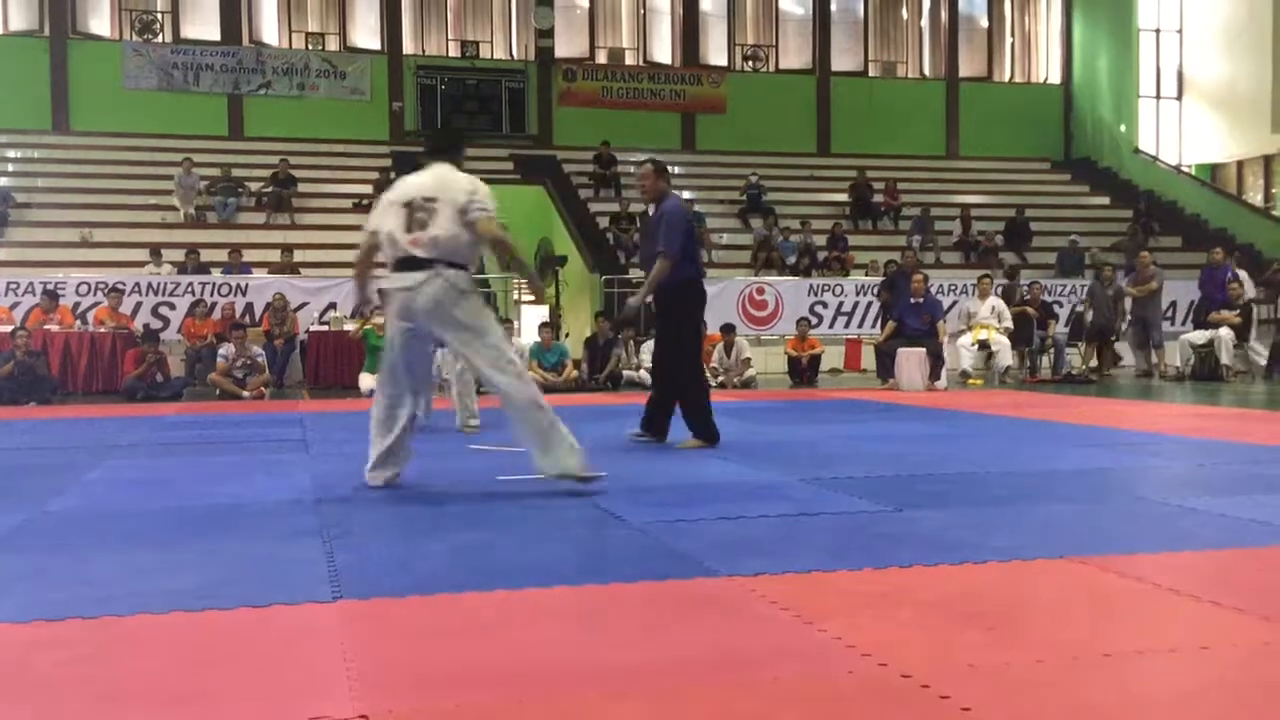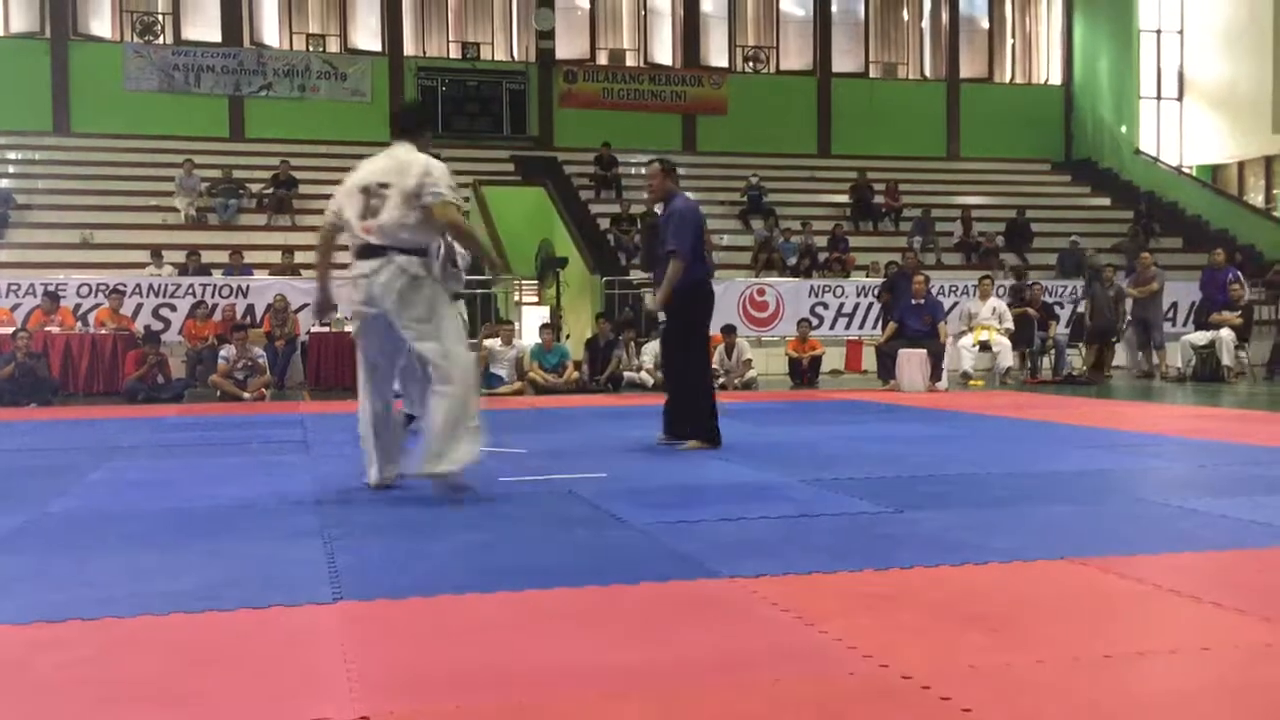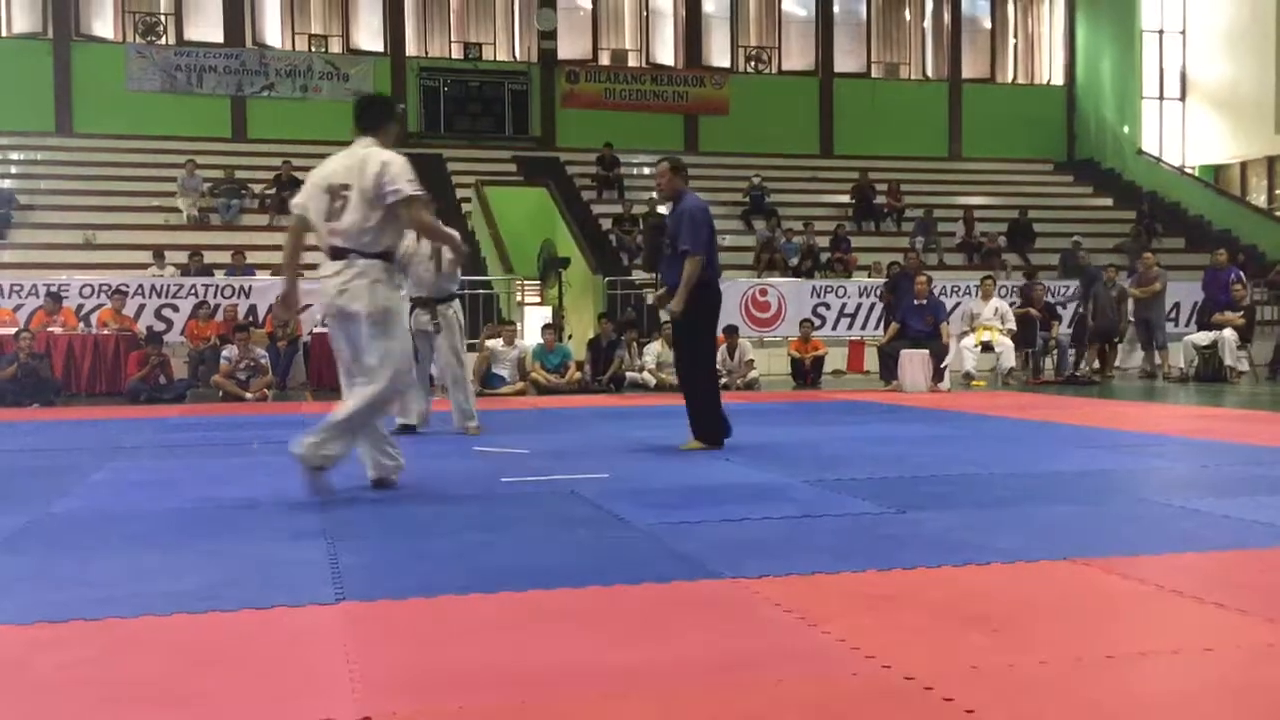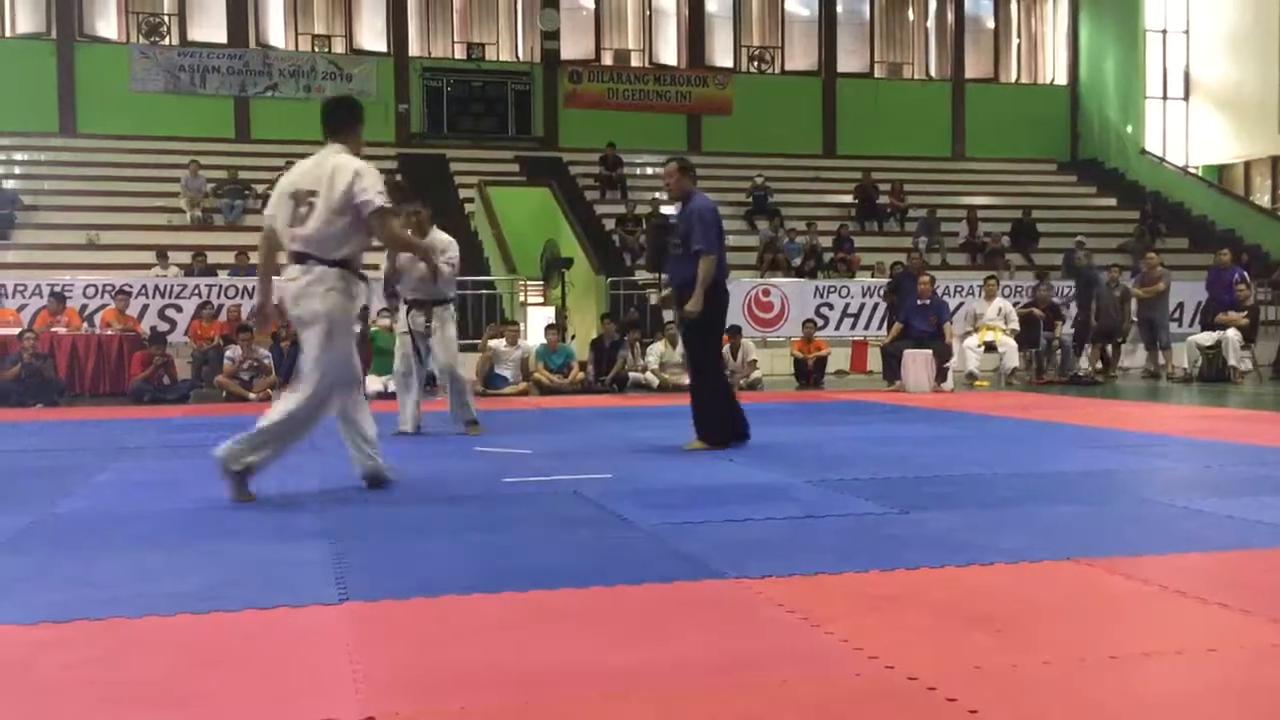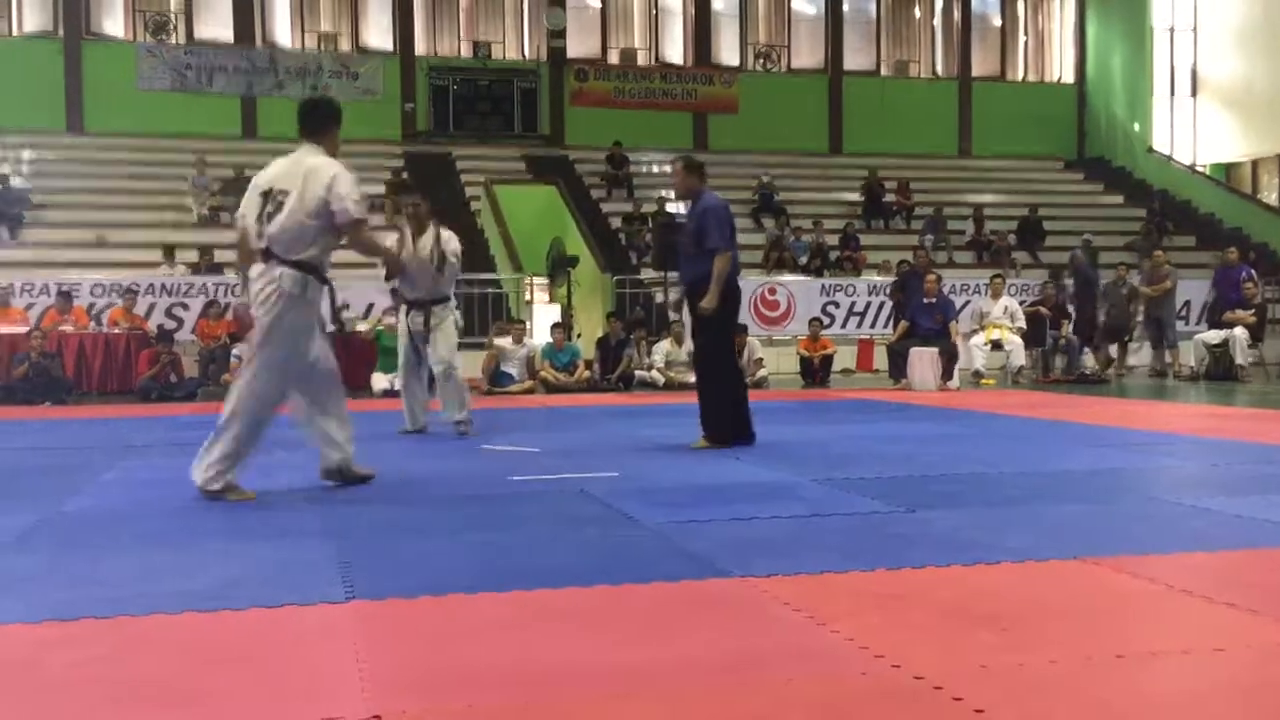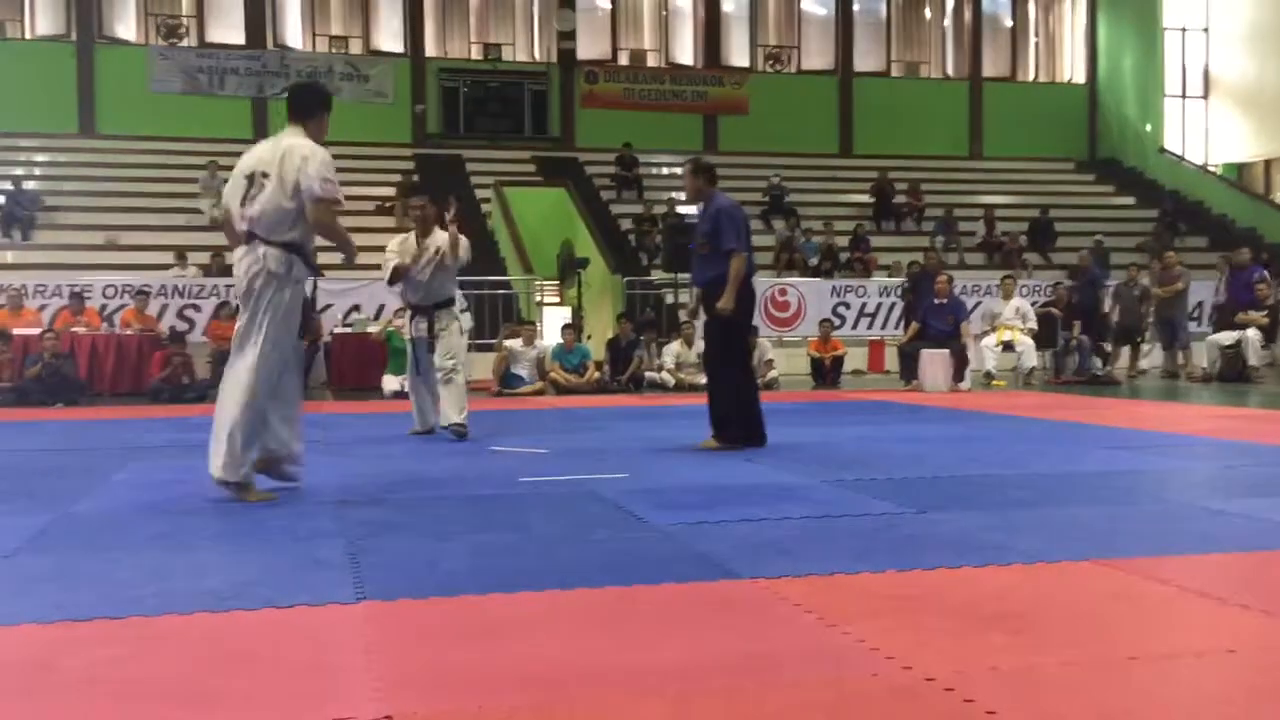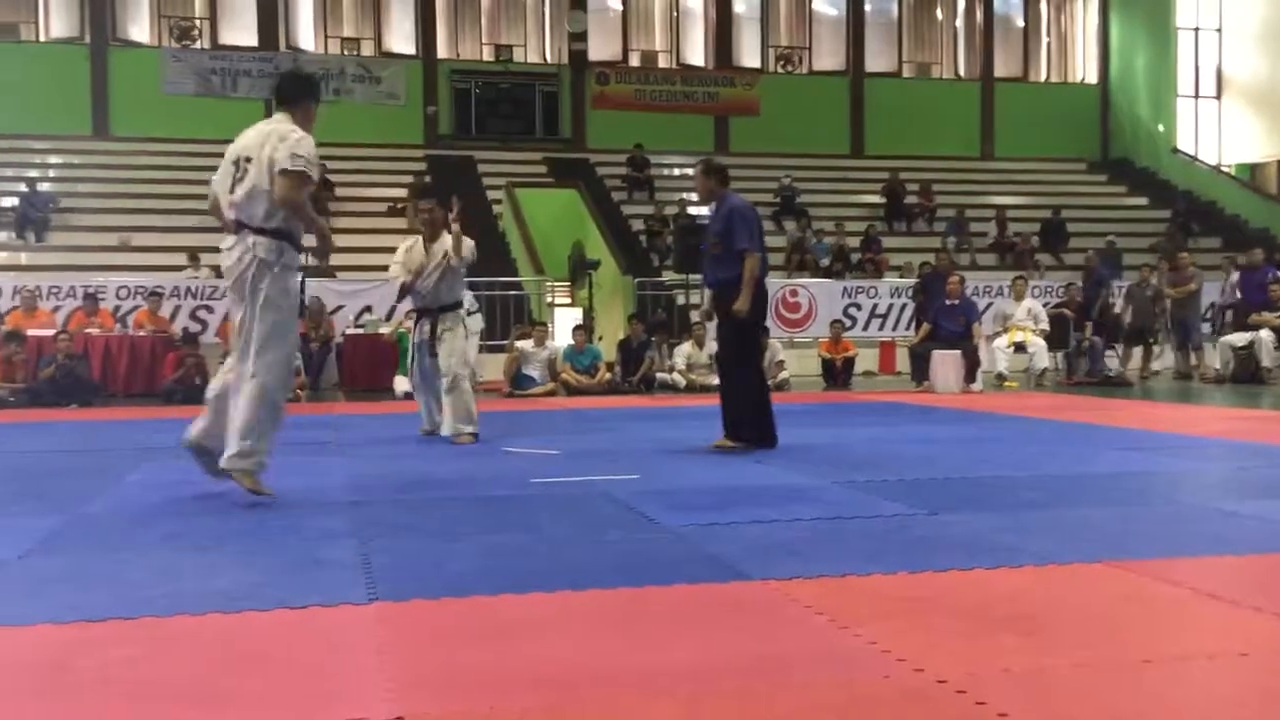
dt=0.1s
person 1, frame 1
left shoulder: (397, 188)
right shoulder: (470, 185)
left elbow: (366, 253)
right elbow: (493, 236)
left wrist: (362, 295)
right wrist: (531, 277)
left hip: (403, 291)
right hip: (449, 287)
left knee: (396, 386)
right knee: (508, 375)
left ankle: (381, 470)
right ankle: (562, 460)
person 1, frame 2
left shoulder: (361, 171)
right shoulder: (428, 167)
left elbow: (328, 235)
right elbow: (448, 220)
left wrist: (323, 290)
right wrist: (484, 251)
left hip: (365, 278)
right hip: (406, 275)
left knee: (375, 381)
right knee: (455, 367)
left ankle: (382, 469)
right ankle: (446, 459)
person 1, frame 3
left shoulder: (325, 169)
right shoulder: (389, 163)
left elbow: (295, 232)
right elbow: (417, 218)
left wrist: (289, 287)
right wrist: (455, 243)
left hip: (336, 278)
right hip: (371, 278)
left knee: (360, 378)
right knee: (391, 375)
left ankle: (383, 467)
right ankle: (318, 449)
person 1, frame 4
left shoulder: (296, 173)
right shoulder: (358, 170)
left elbow: (268, 239)
right elbow: (386, 230)
left wrist: (264, 295)
right wrist: (423, 250)
left hip: (301, 282)
right hip: (333, 286)
left knee: (345, 380)
right knee: (318, 387)
left ankle: (371, 464)
right ankle: (239, 458)
person 1, frame 5
left shoulder: (270, 172)
right shoulder: (334, 175)
left elbow: (243, 239)
right elbow: (359, 240)
left wrist: (250, 284)
right wrist: (390, 257)
left hip: (267, 278)
right hip: (293, 286)
left knee: (320, 376)
right knee: (264, 386)
left ankle: (338, 460)
right ankle: (214, 474)
person 1, frame 6
left shoulder: (255, 152)
right shoulder: (313, 156)
left elbow: (228, 217)
right elbow: (321, 218)
right wrist: (347, 244)
left hip: (252, 261)
right hip: (279, 269)
left knee: (267, 362)
right knee: (259, 367)
left ankle: (276, 449)
right ankle: (235, 469)
person 1, frame 7
left shoulder: (245, 139)
right shoulder: (296, 139)
left elbow: (218, 205)
right elbow: (288, 195)
right wrist: (320, 231)
left hip: (241, 249)
right hip: (269, 255)
left knee: (251, 355)
right knee: (268, 361)
left ankle: (207, 436)
right ankle: (243, 457)
person 2, frame 1
left shoulder: (672, 211)
right shoulder: (664, 209)
left elbow: (667, 259)
left wrist: (642, 294)
right wrist: (649, 292)
left hip: (682, 296)
right hip: (675, 295)
left knee: (686, 364)
right knee: (665, 363)
left ankle: (705, 432)
right ankle: (654, 426)
person 2, frame 2
left shoulder: (682, 210)
right shoulder: (673, 209)
left elbow: (680, 259)
left wrist: (661, 296)
right wrist: (661, 294)
left hip: (691, 297)
right hip: (683, 296)
left knee: (692, 366)
right knee: (675, 363)
left ankle: (707, 434)
right ankle: (680, 427)
person 2, frame 3
left shoulder: (691, 209)
right shoulder: (681, 208)
left elbow: (695, 257)
left wrist: (679, 297)
right wrist: (667, 290)
left hip: (696, 297)
right hip: (688, 296)
left knee: (697, 365)
right knee: (691, 364)
left ankle: (709, 434)
right ankle: (712, 427)
person 2, frame 4
left shoulder: (700, 209)
right shoulder: (689, 209)
left elbow: (709, 257)
left wrist: (697, 298)
right wrist: (674, 291)
left hip: (705, 298)
right hip: (694, 296)
left knee: (705, 366)
right knee: (705, 365)
left ankle: (713, 434)
right ankle: (733, 429)
person 2, frame 5
left shoulder: (711, 207)
right shoulder: (698, 208)
left elbow: (723, 254)
left wrist: (712, 296)
right wrist: (684, 294)
left hip: (716, 297)
right hip: (705, 295)
left knee: (710, 363)
right knee: (723, 363)
left ankle: (717, 433)
right ankle: (738, 431)
person 2, frame 6
left shoulder: (724, 209)
right shoulder: (710, 210)
left elbow: (739, 255)
left wrist: (729, 297)
right wrist: (698, 299)
left hip: (730, 297)
right hip: (718, 296)
left knee: (721, 363)
right knee: (735, 365)
left ankle: (728, 433)
right ankle: (749, 433)
person 2, frame 7
left shoulder: (737, 209)
right shoulder: (721, 212)
left elbow: (753, 255)
left wrist: (745, 297)
right wrist: (711, 301)
left hip: (743, 298)
right hip: (730, 298)
left knee: (733, 362)
right knee: (747, 364)
left ankle: (738, 433)
right ankle: (761, 434)
person 3, frame 1
left shoulder: (453, 240)
right shoulder: (408, 241)
left elbow: (467, 265)
right elbow: (395, 267)
left hip: (451, 310)
right hip: (422, 312)
left knee: (459, 367)
right knee: (413, 367)
left ankle: (469, 419)
right ankle: (415, 413)
person 3, frame 2
left shoulder: (452, 237)
right shoulder: (413, 239)
left elbow: (458, 265)
right elbow: (397, 267)
left wrist: (445, 239)
left hip: (448, 310)
right hip: (422, 311)
left knee: (456, 367)
right knee: (412, 364)
left ankle: (468, 420)
right ankle: (412, 411)
person 3, frame 3
left shoulder: (447, 236)
right shoulder: (406, 240)
left elbow: (448, 270)
left wrist: (436, 245)
left hip: (444, 310)
right hip: (417, 311)
left knee: (453, 368)
right knee: (412, 368)
left ankle: (468, 420)
right ankle: (409, 420)
person 3, frame 4
left shoulder: (444, 241)
left elbow: (445, 279)
right elbow: (390, 280)
left wrist: (428, 258)
right wrist: (392, 259)
left hip: (439, 313)
right hip: (410, 314)
left knee: (448, 368)
right knee: (405, 371)
left ankle: (468, 417)
right ankle: (409, 423)
person 3, frame 5
left shoulder: (445, 237)
right shoulder: (398, 241)
left elbow: (449, 272)
left wrist: (436, 239)
right wrist: (400, 248)
left hip: (439, 311)
right hip: (411, 314)
left knee: (445, 364)
right knee: (410, 371)
left ankle: (460, 418)
right ankle: (415, 421)
person 3, frame 6
left shoulder: (449, 239)
right shoulder: (400, 243)
left elbow: (458, 260)
right elbow: (390, 276)
left wrist: (452, 226)
right wrist: (407, 264)
left hip: (444, 315)
right hip: (417, 317)
left knee: (449, 366)
right knee: (419, 375)
left ankle: (456, 422)
right ankle: (426, 422)
person 3, frame 7
left shoulder: (456, 242)
right shoulder: (407, 249)
left elbow: (462, 259)
right elbow: (398, 286)
left wrist: (455, 225)
right wrist: (410, 282)
left hip: (450, 319)
right hip: (423, 320)
left knee: (455, 373)
right knee: (422, 379)
left ankle: (464, 429)
right ankle: (433, 422)
